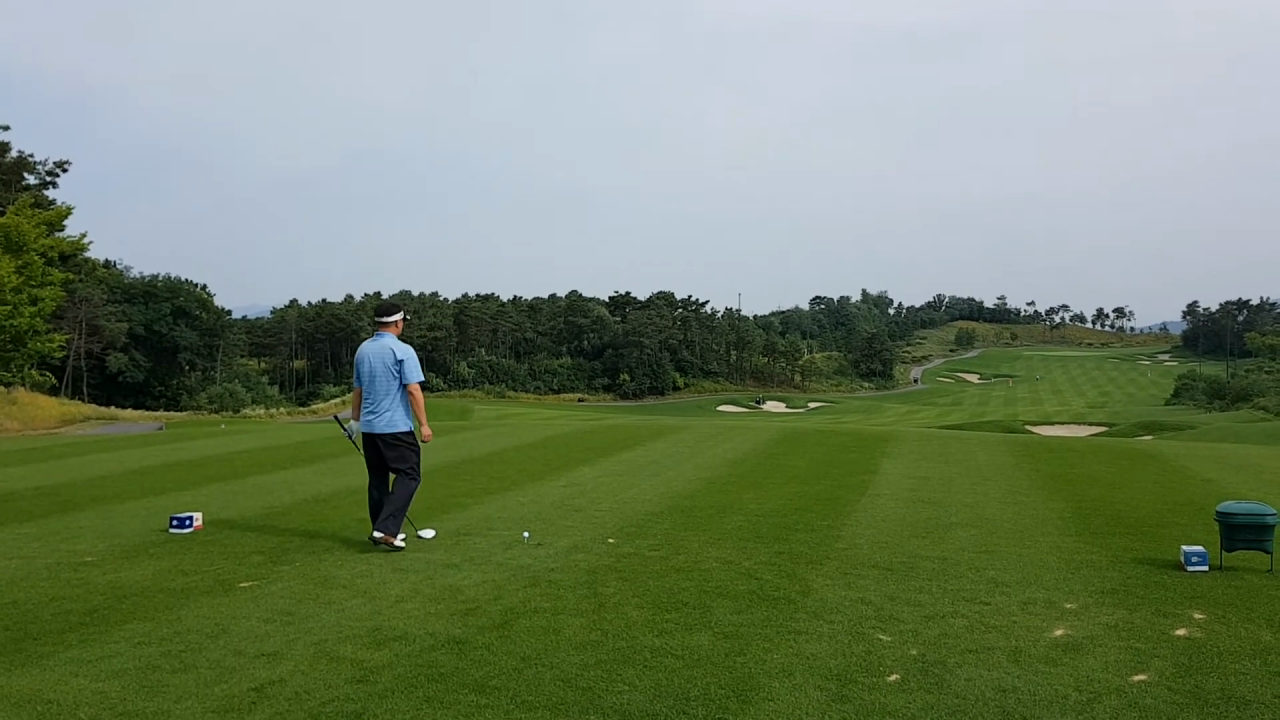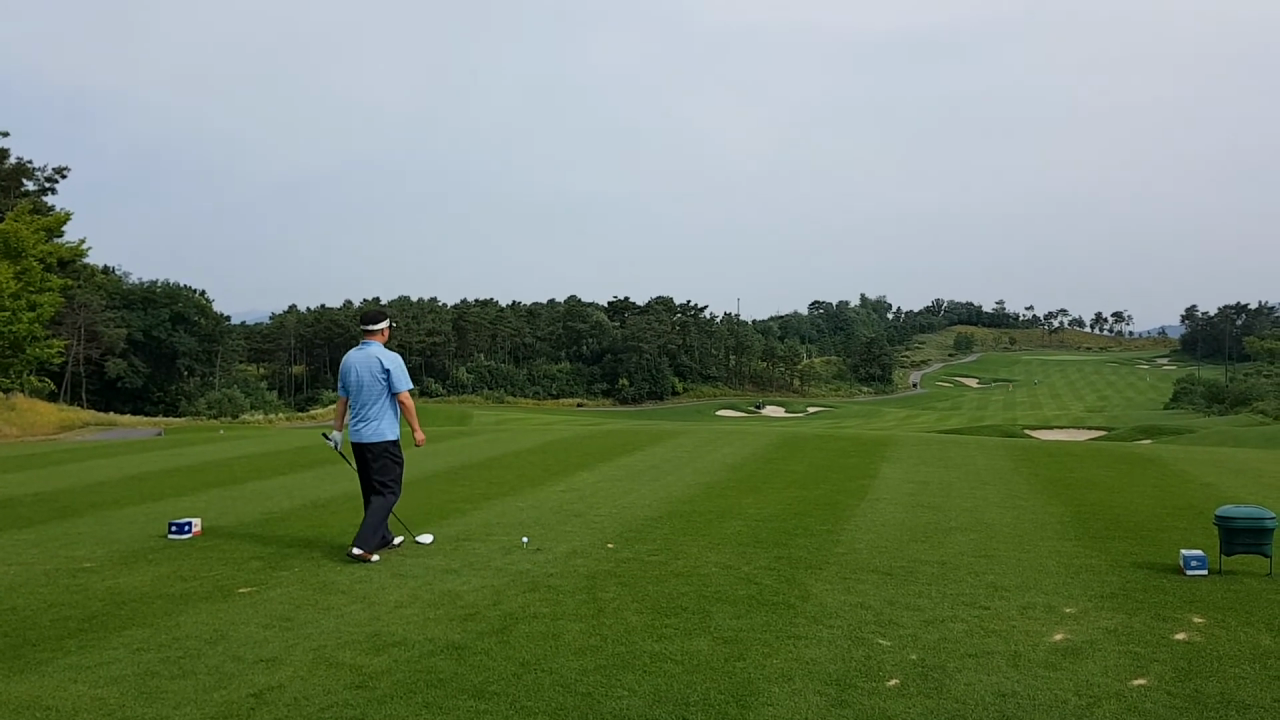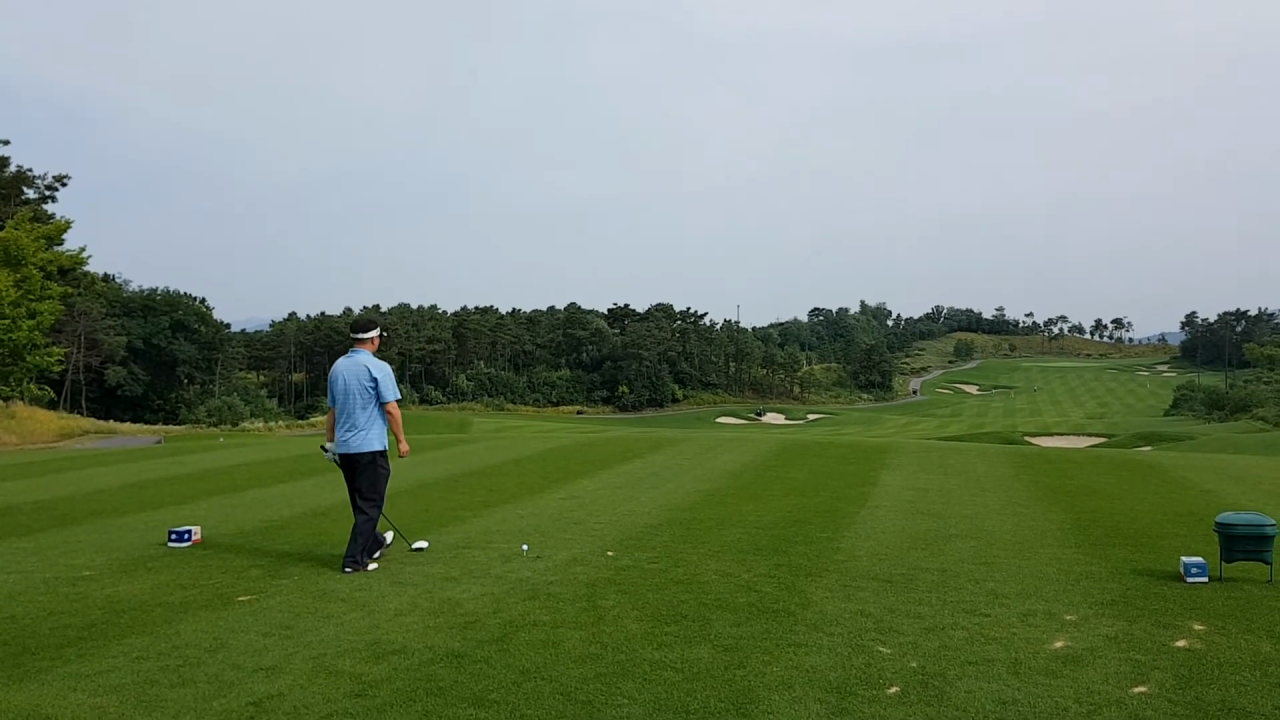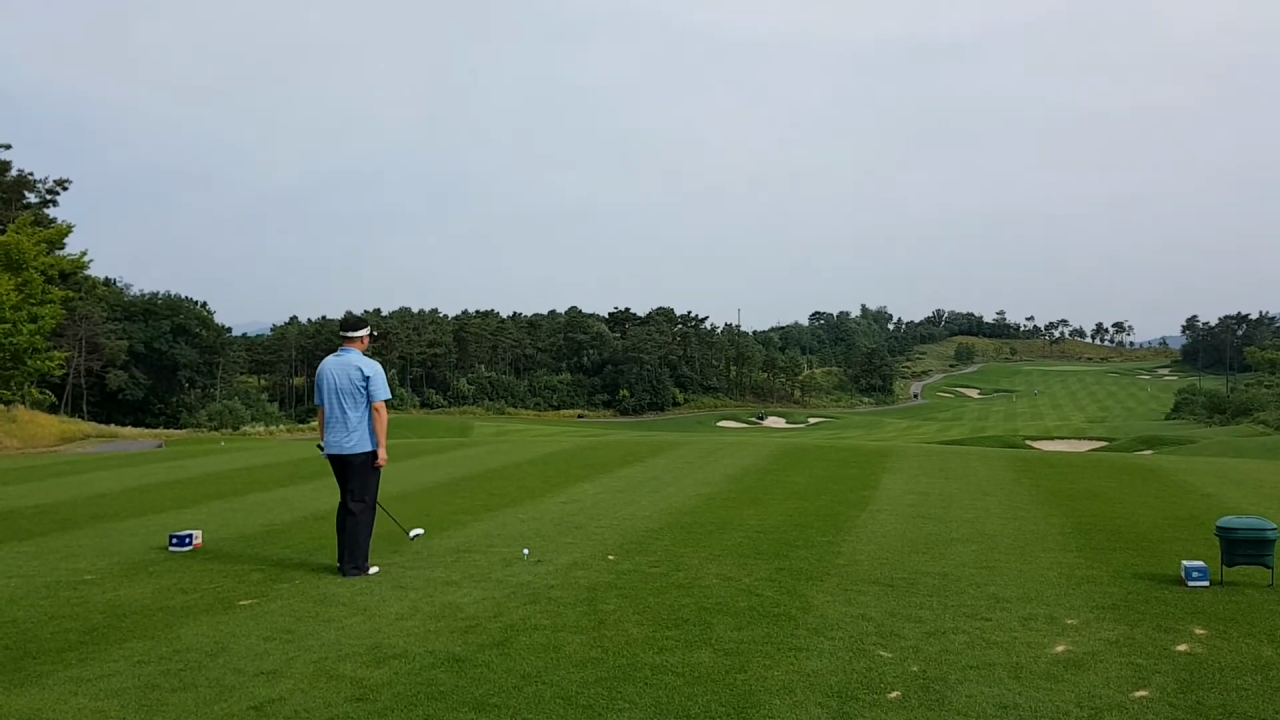
dt=0.2s
person 1, frame 1
left shoulder: (362, 349)
right shoulder: (403, 350)
left elbow: (358, 390)
right elbow: (413, 390)
left wrist: (355, 420)
right wrist: (424, 424)
left hip: (369, 427)
right hip: (396, 427)
left knee: (378, 482)
right knee: (408, 476)
left ankle: (382, 529)
right ankle: (385, 528)
person 1, frame 2
left shoulder: (348, 358)
right shoulder: (390, 359)
left elbow: (342, 399)
right elbow: (403, 399)
left wrist: (337, 430)
right wrist: (416, 429)
left hip: (357, 436)
right hip: (383, 437)
left knee: (372, 490)
right knee: (387, 491)
left ankle: (380, 538)
right ankle: (362, 543)
person 1, frame 3
left shoulder: (337, 367)
right shoulder: (379, 368)
left elbow: (332, 410)
right elbow: (391, 409)
left wrist: (330, 441)
right wrist: (401, 440)
left hip: (344, 446)
right hip: (370, 446)
left knee: (360, 501)
right knee: (369, 504)
left ankle: (373, 544)
right ankle: (354, 559)
person 1, frame 4
left shoulder: (324, 365)
right shoulder: (370, 367)
left elbow: (321, 408)
right elbow: (378, 409)
left wrist: (324, 439)
right wrist: (382, 447)
left hip: (335, 447)
right hip: (362, 447)
left knee: (347, 502)
right knee: (361, 505)
left ankle: (345, 555)
right ankle: (354, 564)
